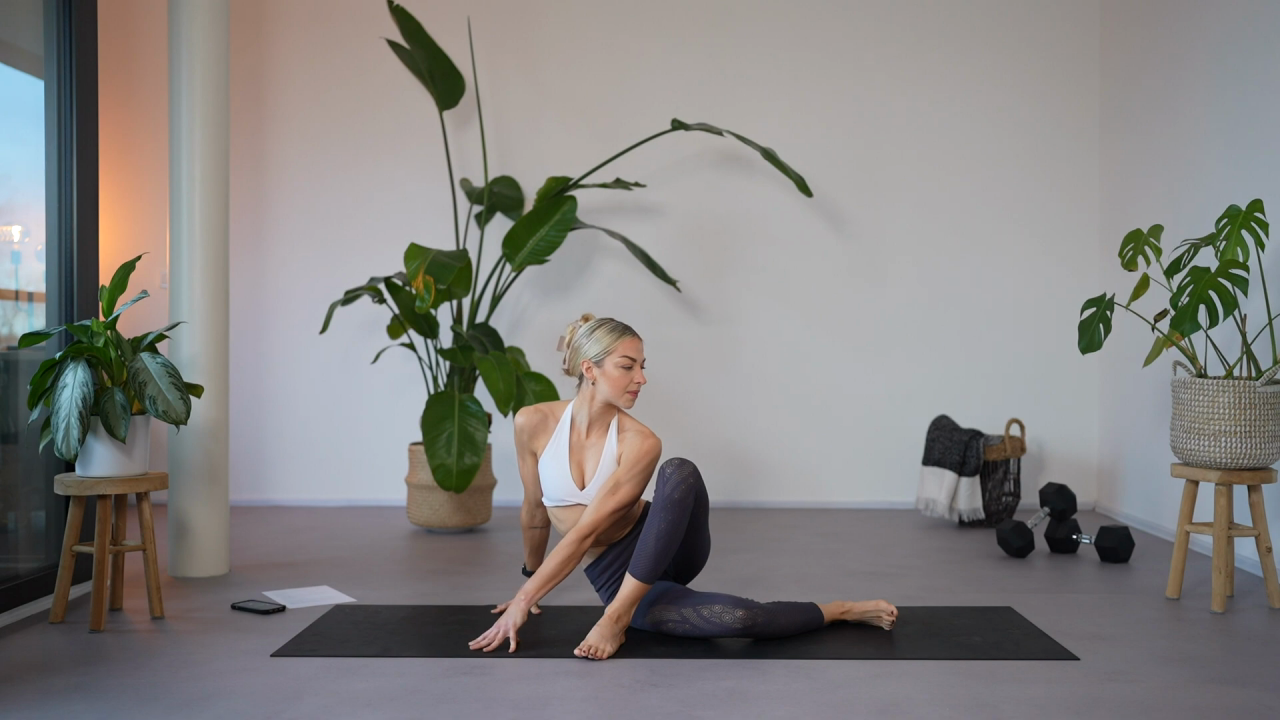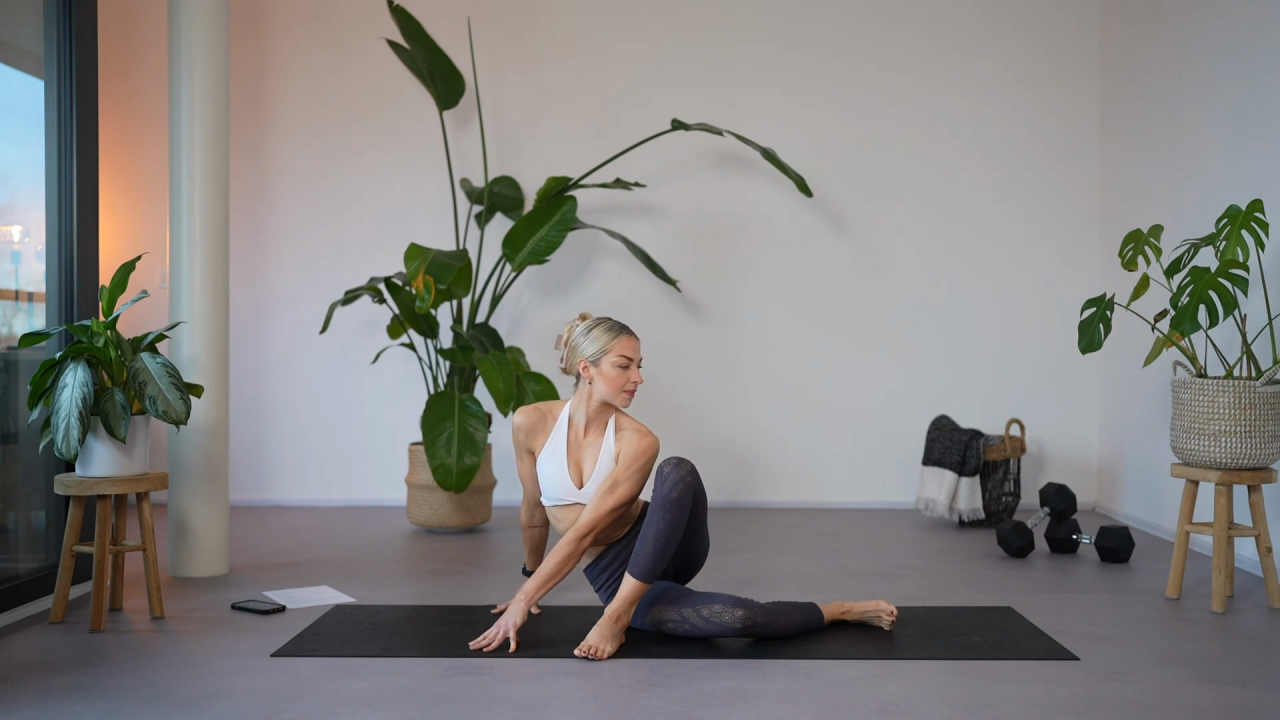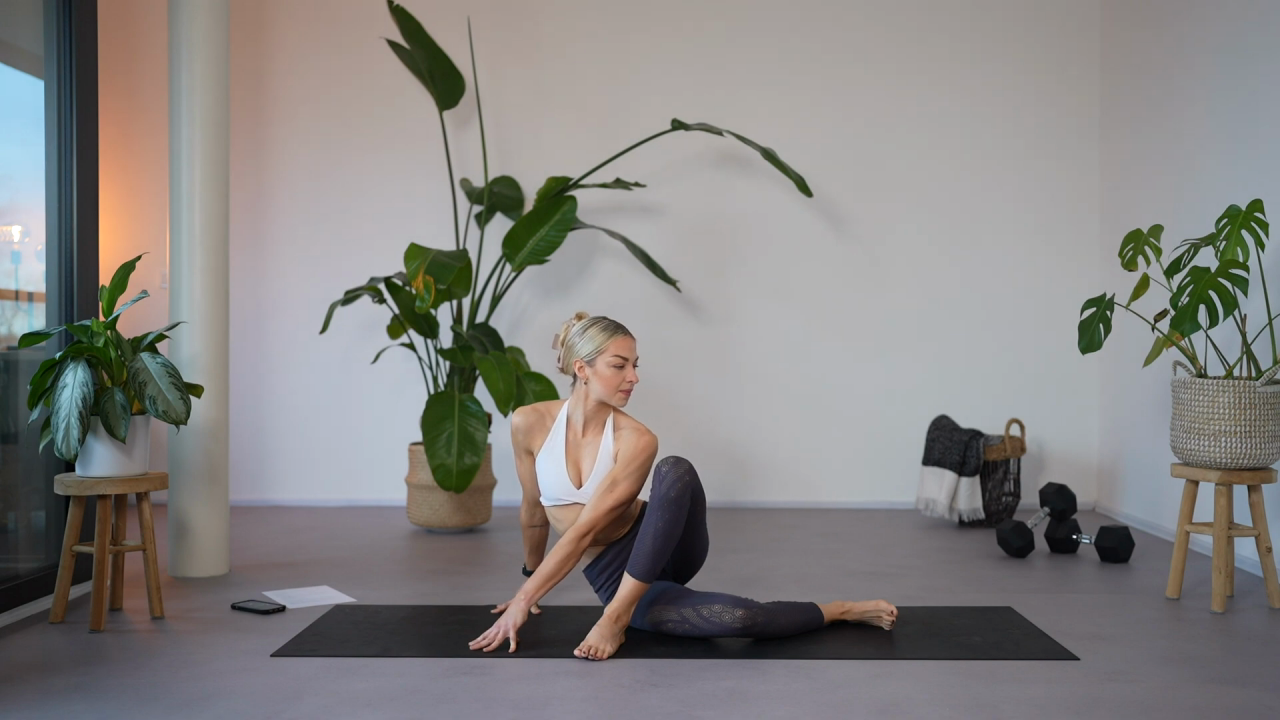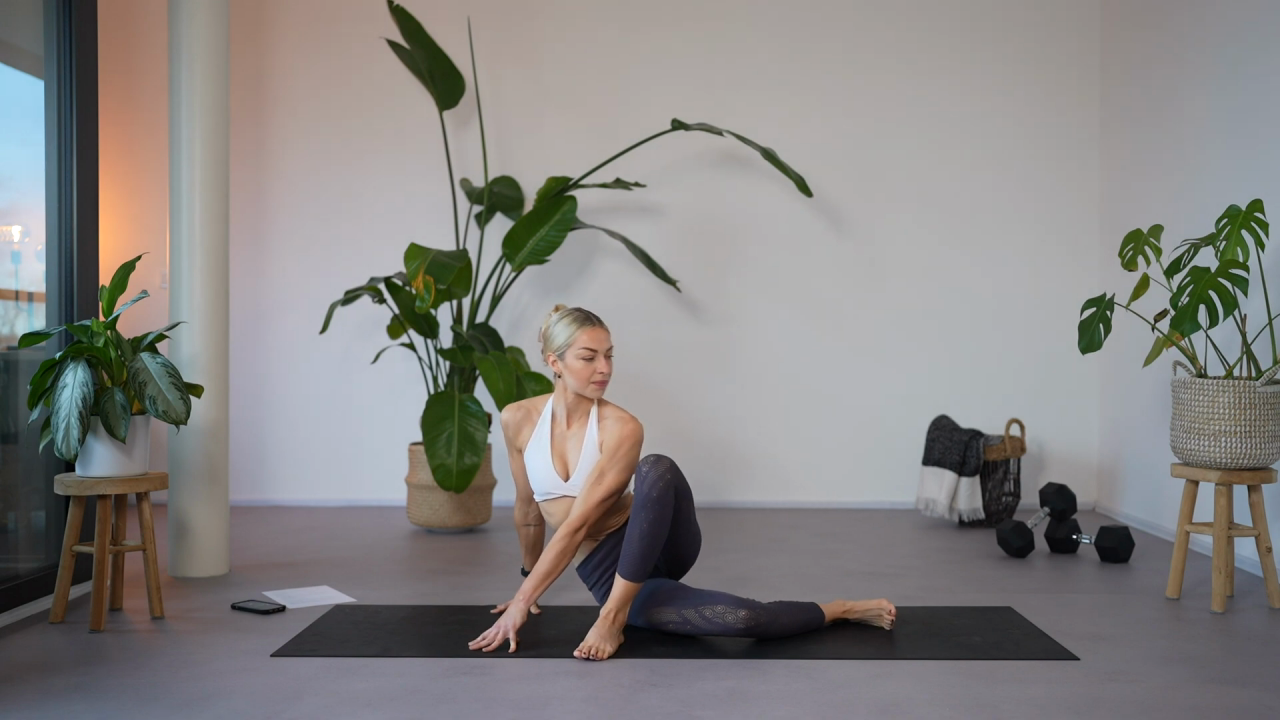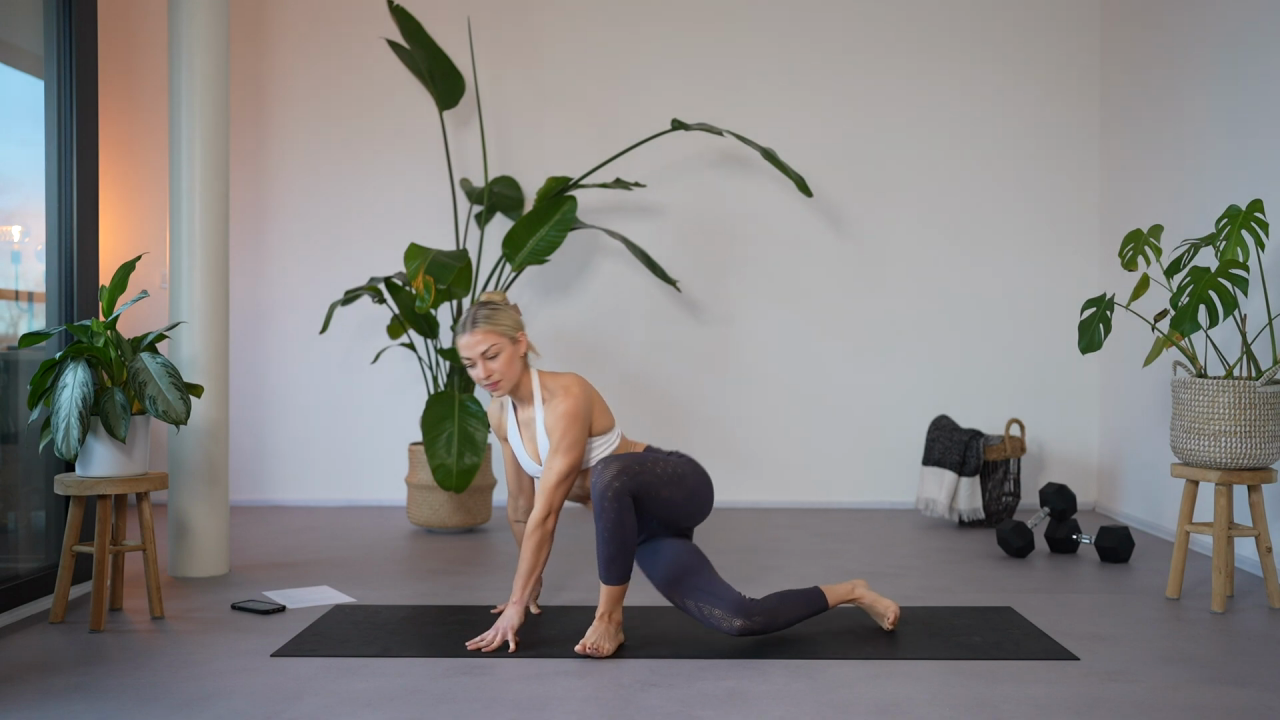
dt=0.5s
person 1, frame 1
left shoulder: (640, 442)
right shoulder: (533, 423)
left elbow: (586, 532)
right elbow: (535, 509)
left wrist: (522, 602)
right wrist: (530, 580)
left hip: (666, 552)
right hip: (616, 576)
left knee: (680, 472)
right knee: (739, 619)
left ankle: (617, 617)
right ankle: (840, 610)
person 1, frame 2
left shoulder: (638, 441)
right shoulder: (531, 422)
left elbow: (585, 531)
right elbow: (534, 509)
left wrist: (523, 601)
right wrist: (529, 579)
left hip: (665, 552)
right hip: (616, 575)
left knee: (678, 471)
right knee: (739, 619)
left ankle: (618, 616)
right ankle: (842, 610)
person 1, frame 3
left shoulder: (636, 440)
right shoulder: (529, 423)
left elbow: (585, 531)
right elbow: (534, 509)
left wrist: (523, 602)
right wrist: (531, 578)
left hip: (665, 551)
right hip: (616, 577)
left knee: (676, 470)
right knee: (738, 618)
left ankle: (617, 617)
right ankle: (843, 610)
person 1, frame 4
left shoulder: (622, 428)
right shoulder: (517, 419)
left elbow: (577, 525)
right elbow: (527, 508)
left wrist: (521, 603)
right wrist: (529, 578)
left hip: (659, 548)
right hip: (609, 575)
left knee: (657, 469)
left ankle: (613, 617)
right ankle: (845, 609)
person 1, frame 5
left shoulder: (566, 396)
right shoulder: (500, 413)
left elbow: (545, 514)
right elbow: (520, 504)
left wrist: (517, 604)
right wrist: (527, 586)
left hip: (677, 492)
right hip: (640, 528)
left knee: (608, 477)
right knee: (739, 620)
left ankle: (610, 618)
right ankle: (849, 592)
